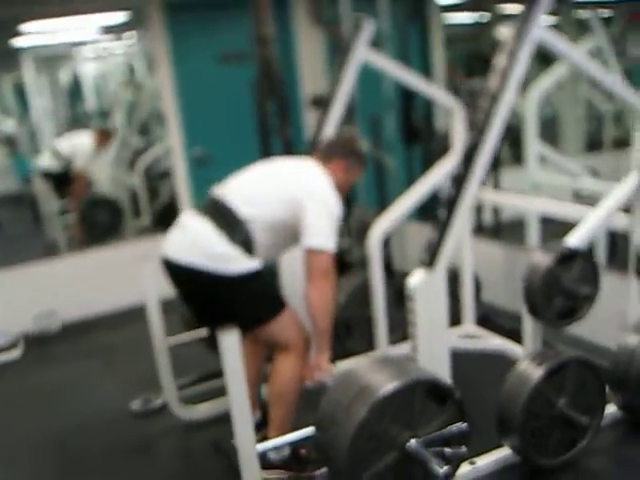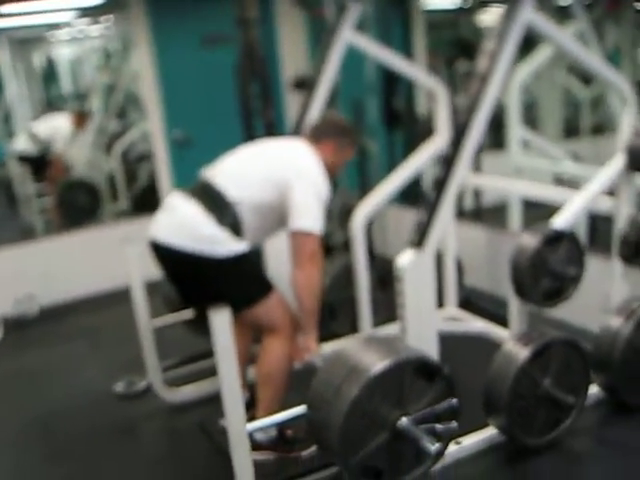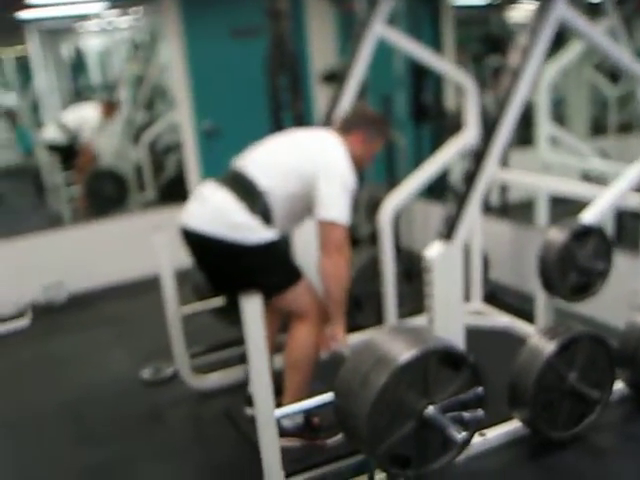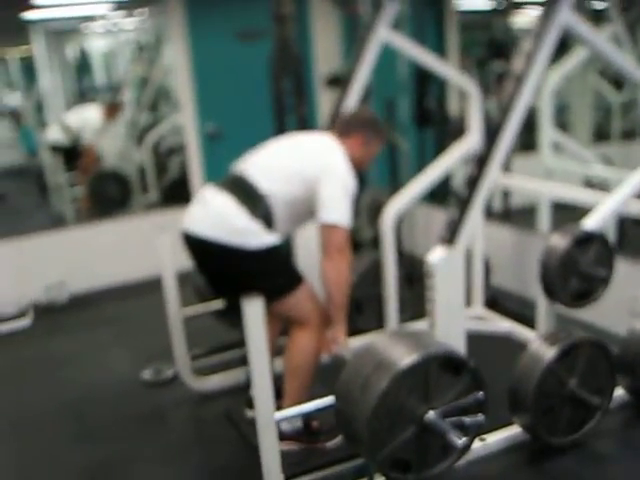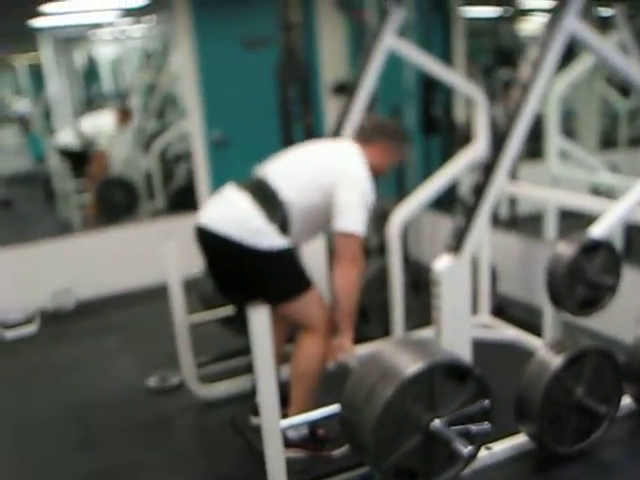
dt=0.3s
person 1, frame 1
left shoulder: (287, 169)
right shoulder: (322, 193)
right elbow: (320, 277)
right wrist: (323, 354)
left hip: (179, 249)
right hip: (215, 260)
left knee: (253, 330)
right knee: (293, 343)
left ankle: (250, 424)
right ankle: (277, 453)
person 1, frame 2
left shoulder: (276, 150)
right shoulder: (310, 174)
right elbow: (307, 260)
right wrist: (310, 335)
left hip: (166, 231)
right hip: (203, 243)
left knee: (242, 312)
right knee: (280, 326)
right ankle: (264, 434)
person 1, frame 3
left shoulder: (308, 140)
right shoulder: (337, 164)
right elbow: (334, 249)
right wrist: (337, 324)
left hip: (197, 219)
right hip: (232, 230)
left knee: (272, 299)
right knee: (309, 312)
right ankle: (290, 421)
person 1, frame 4
left shoulder: (305, 145)
right shoulder: (337, 168)
right elbow: (336, 252)
right wrist: (339, 327)
left hip: (198, 224)
right hip: (235, 236)
left knee: (271, 303)
right knee: (310, 318)
right ankle: (289, 424)
person 1, frame 5
left shoulder: (328, 151)
right shoulder: (355, 175)
right elbow: (347, 260)
right wrist: (345, 335)
left hip: (213, 221)
right hip: (246, 235)
left knee: (280, 309)
right knee: (317, 324)
right ankle: (296, 432)
